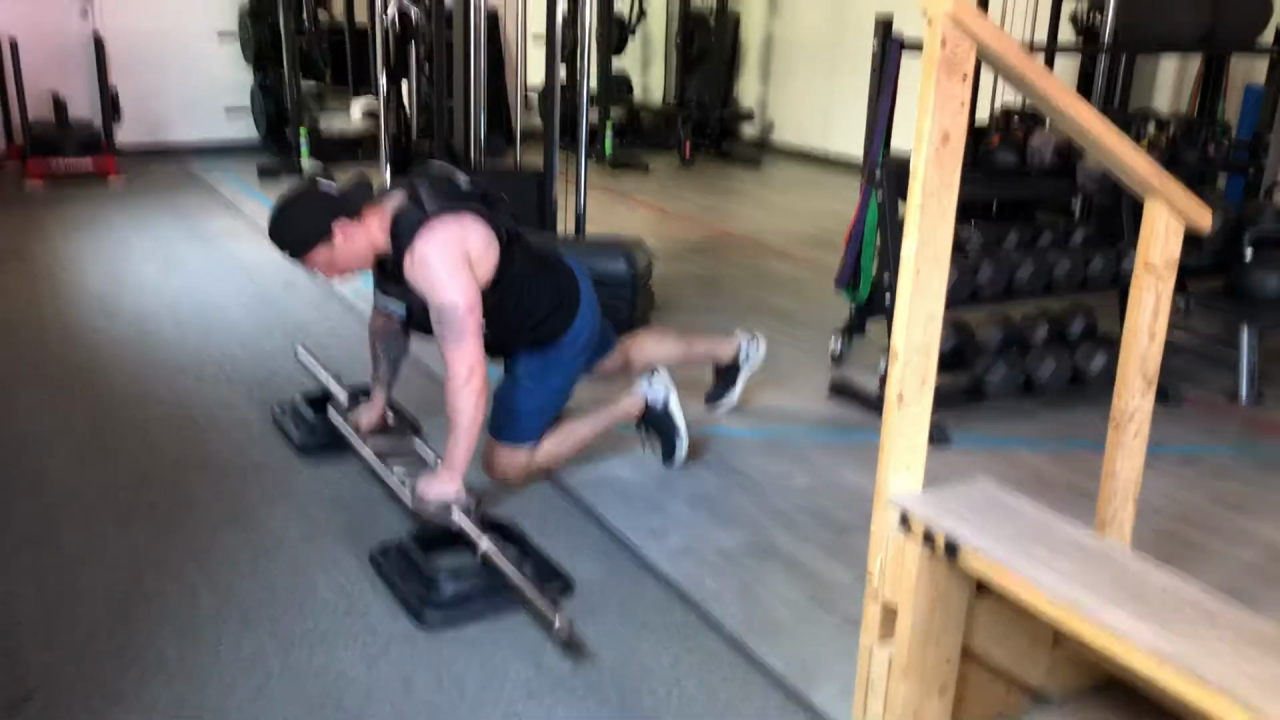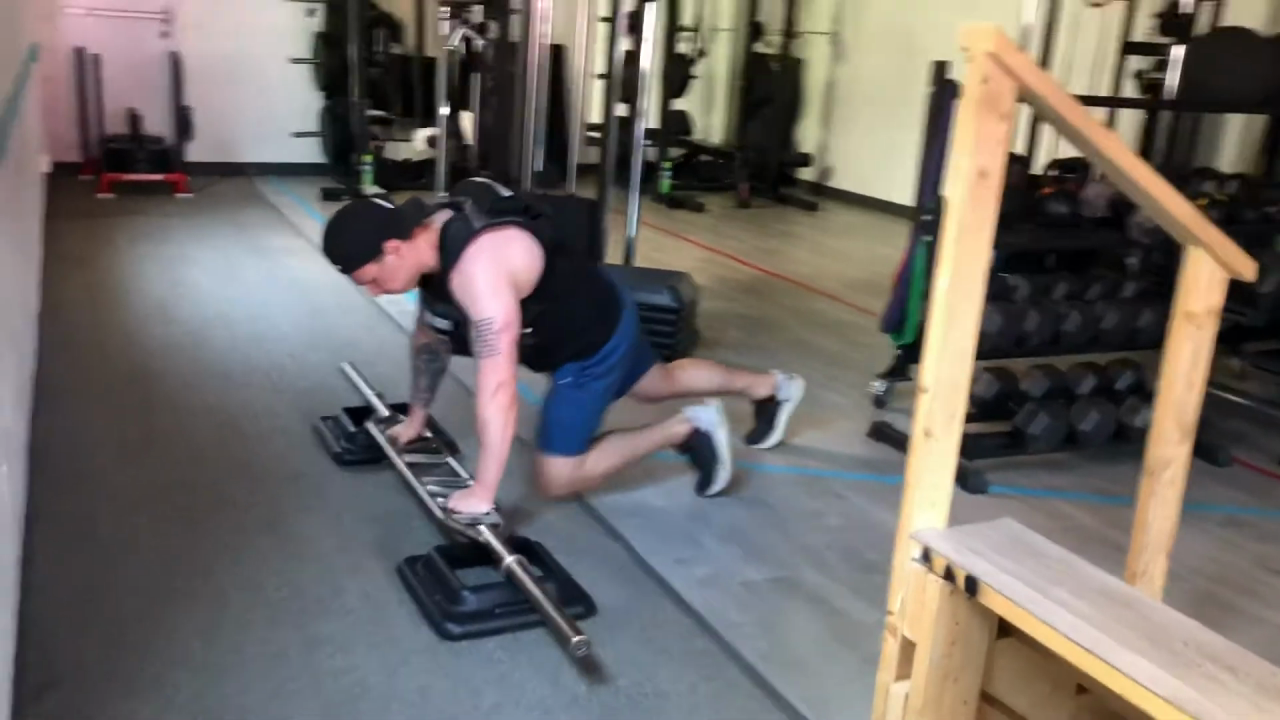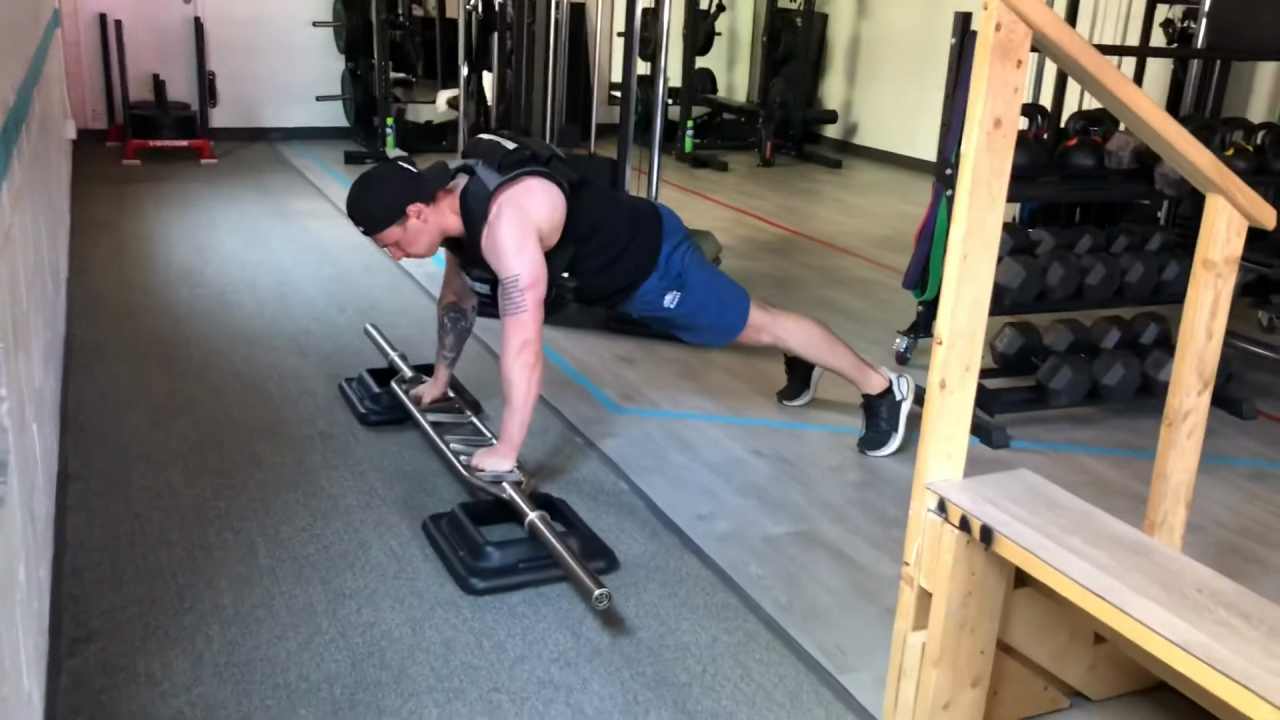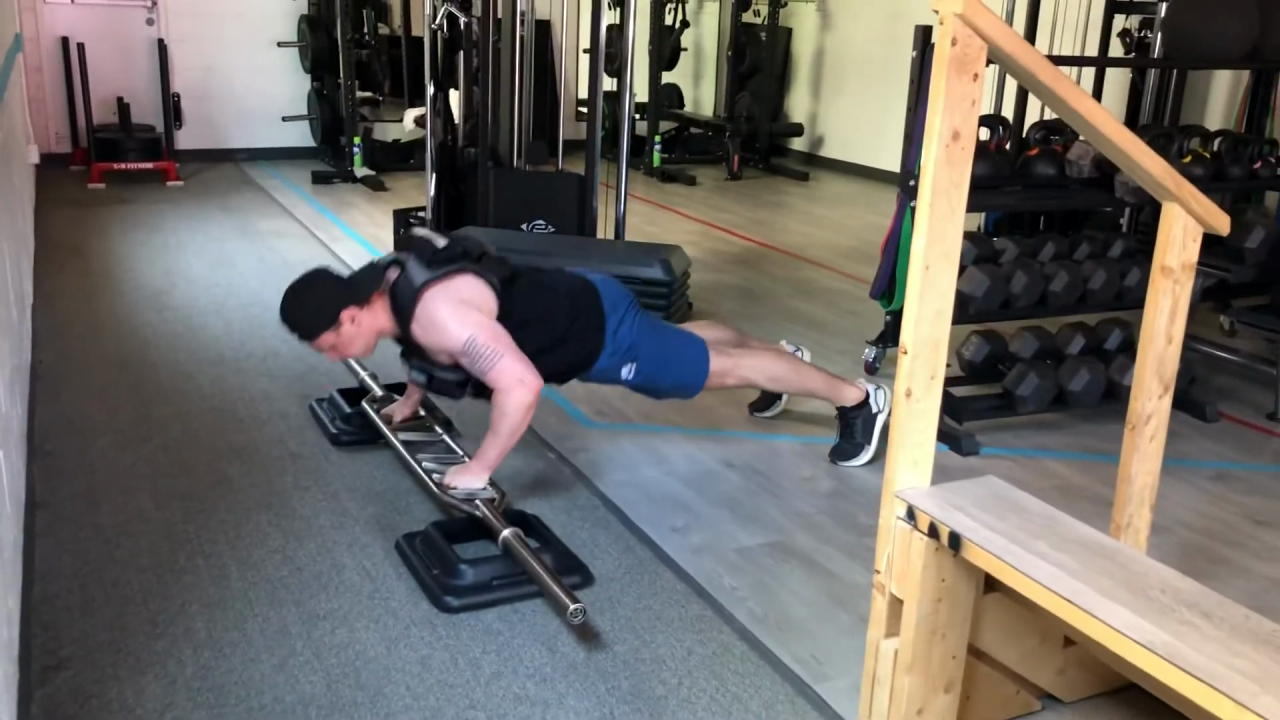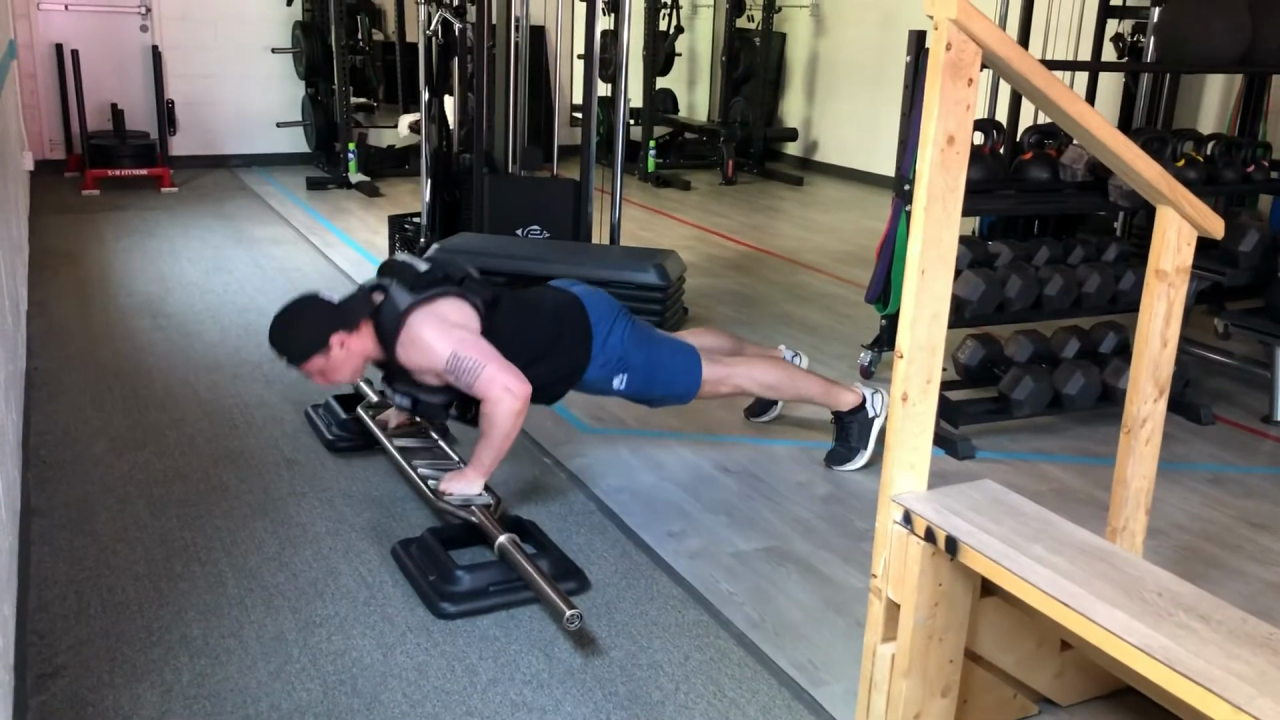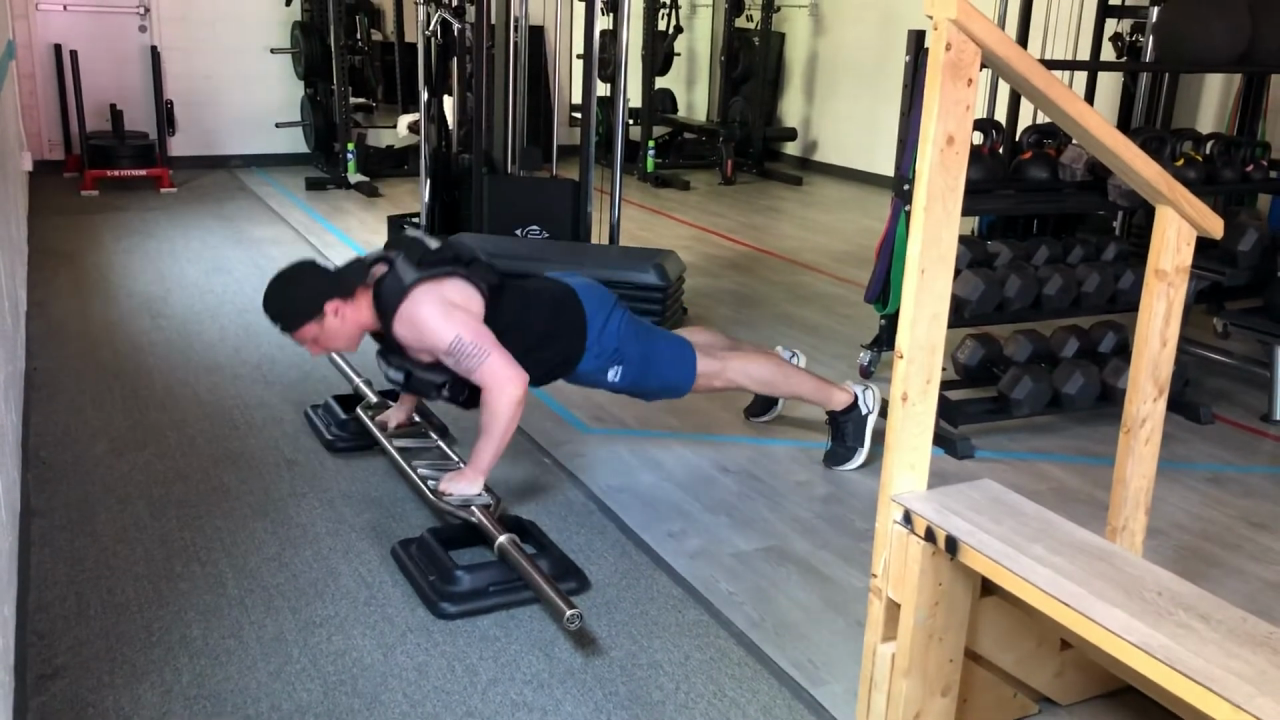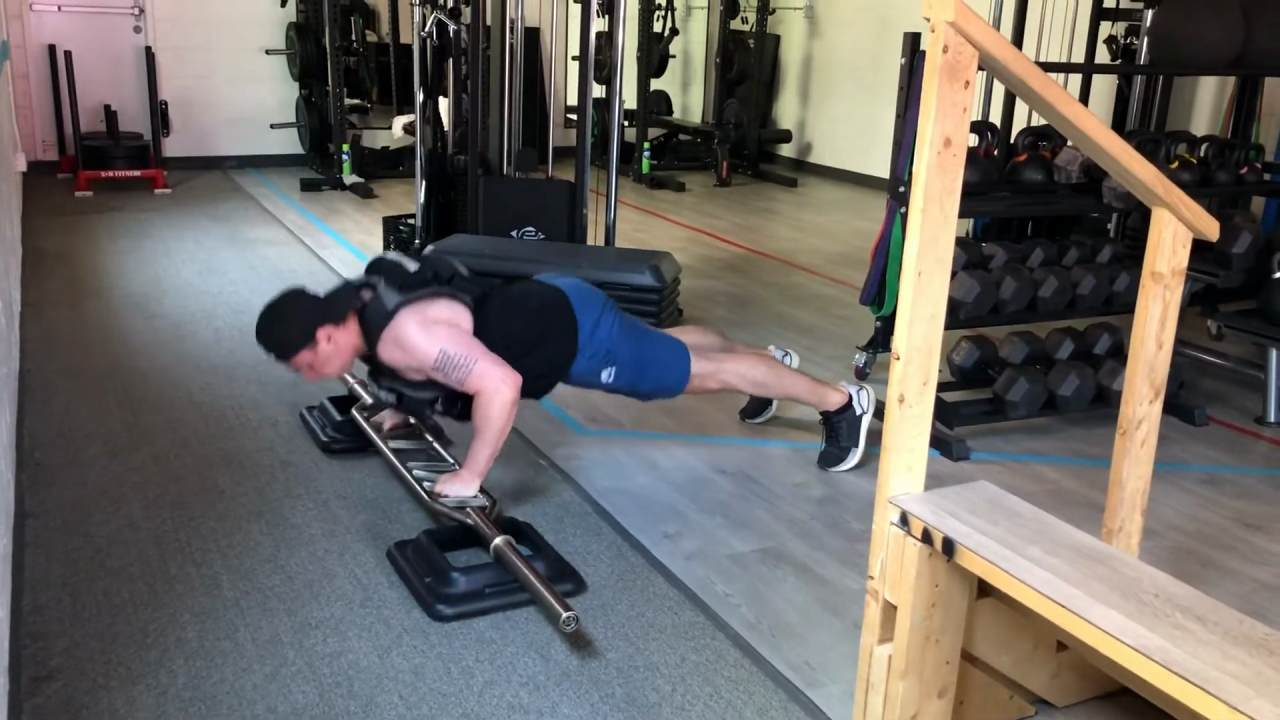
dt=0.7s
person 1, frame 1
left shoulder: (429, 250)
right shoulder: (382, 218)
left elbow: (467, 369)
right elbow: (389, 314)
left wrist: (450, 476)
right wrist: (378, 402)
left hip: (554, 326)
right hip: (556, 295)
left knee: (506, 463)
right knee: (616, 359)
left ankle: (639, 403)
right ankle: (732, 350)
person 1, frame 2
left shoulder: (476, 265)
right shoulder: (429, 237)
left elbow: (497, 387)
right elbow: (429, 335)
left wrist: (481, 494)
right wrist: (416, 417)
left hip: (594, 335)
right hip: (594, 314)
left knee: (556, 479)
right knee: (658, 382)
left ankle: (686, 429)
right ankle: (768, 388)
person 1, frame 3
left shoulder: (503, 222)
right shoulder: (454, 204)
left elbow: (523, 348)
right elbow: (458, 295)
left wrist: (505, 451)
right wrist: (440, 377)
left hip: (653, 258)
right hip: (621, 263)
left knee: (756, 323)
right knee: (732, 310)
left ankle: (883, 388)
right ankle: (801, 364)
person 1, frame 4
left shoulder: (433, 312)
right shoulder: (392, 285)
left elbow: (520, 386)
left wrist: (478, 469)
right wrist: (411, 397)
left hip: (601, 334)
right hip: (575, 305)
left knee: (722, 371)
right knee: (684, 338)
left ankle: (856, 398)
right ankle: (783, 351)
person 1, frame 5
left shoulder: (418, 336)
right shoulder: (376, 313)
left elbow: (511, 392)
left wrist: (474, 476)
left hip: (590, 342)
right hip: (562, 315)
left knee: (715, 377)
right knee: (680, 345)
left ankle: (853, 401)
right ankle: (775, 353)
person 1, frame 6
left shoulder: (417, 313)
right shoulder: (374, 282)
left elbow: (508, 384)
left wrist: (474, 476)
right wrist: (405, 403)
left hip: (586, 335)
right hip: (555, 303)
left knee: (710, 372)
right knee: (678, 344)
left ankle: (848, 401)
right ankle: (776, 354)
person 1, frame 7
left shoulder: (402, 335)
right shoulder: (363, 305)
left elbow: (502, 387)
left wrist: (470, 477)
right wrist: (401, 407)
left hip: (578, 336)
right hip: (548, 307)
left knee: (704, 372)
right knee: (670, 344)
left ankle: (841, 401)
right ankle: (768, 354)
